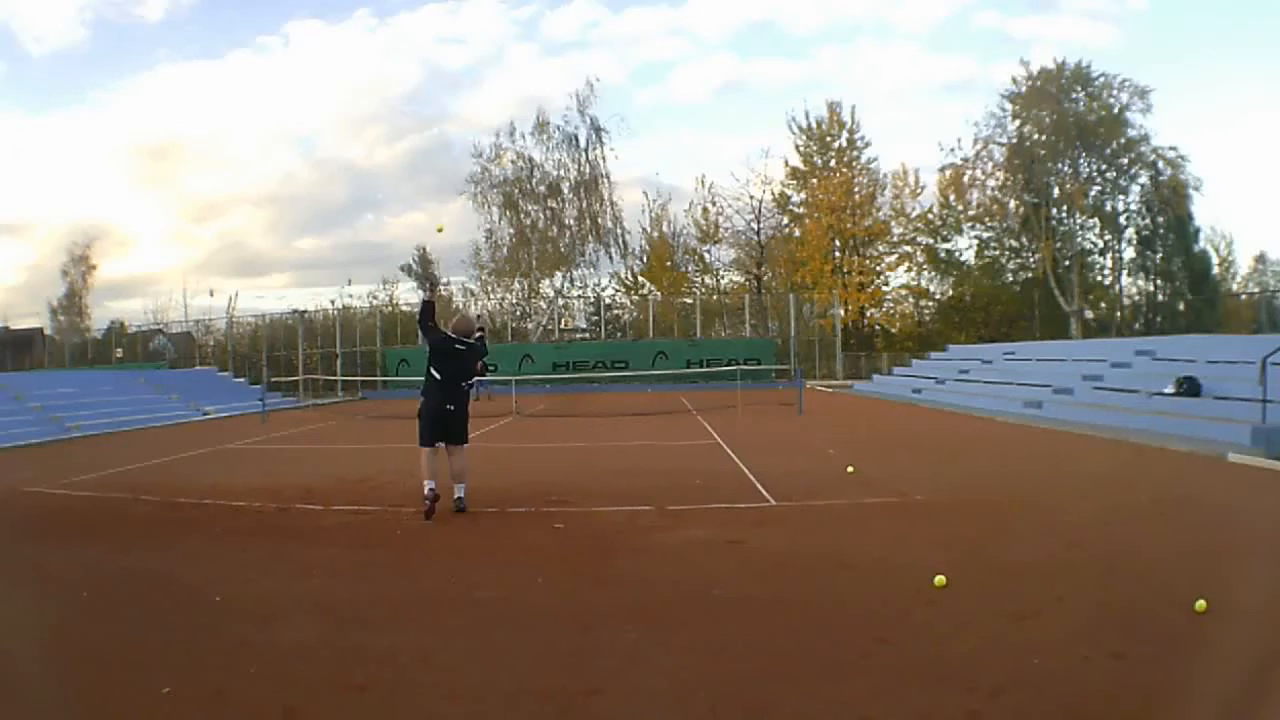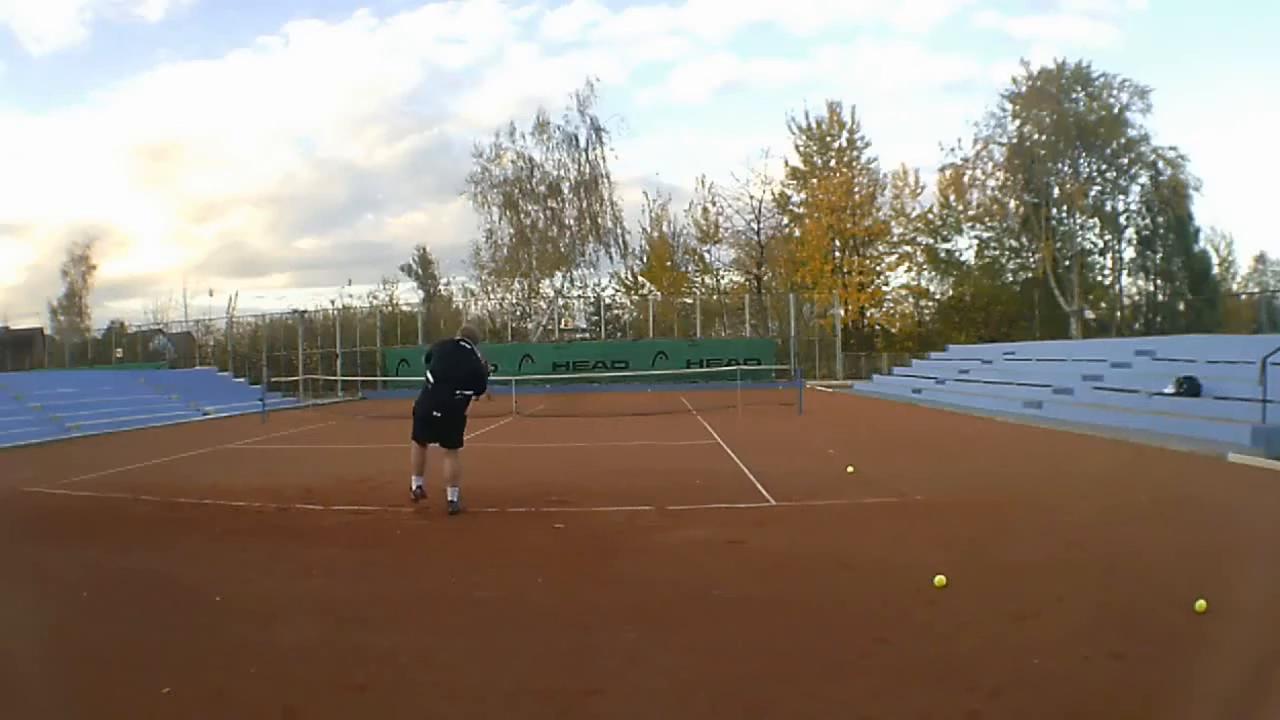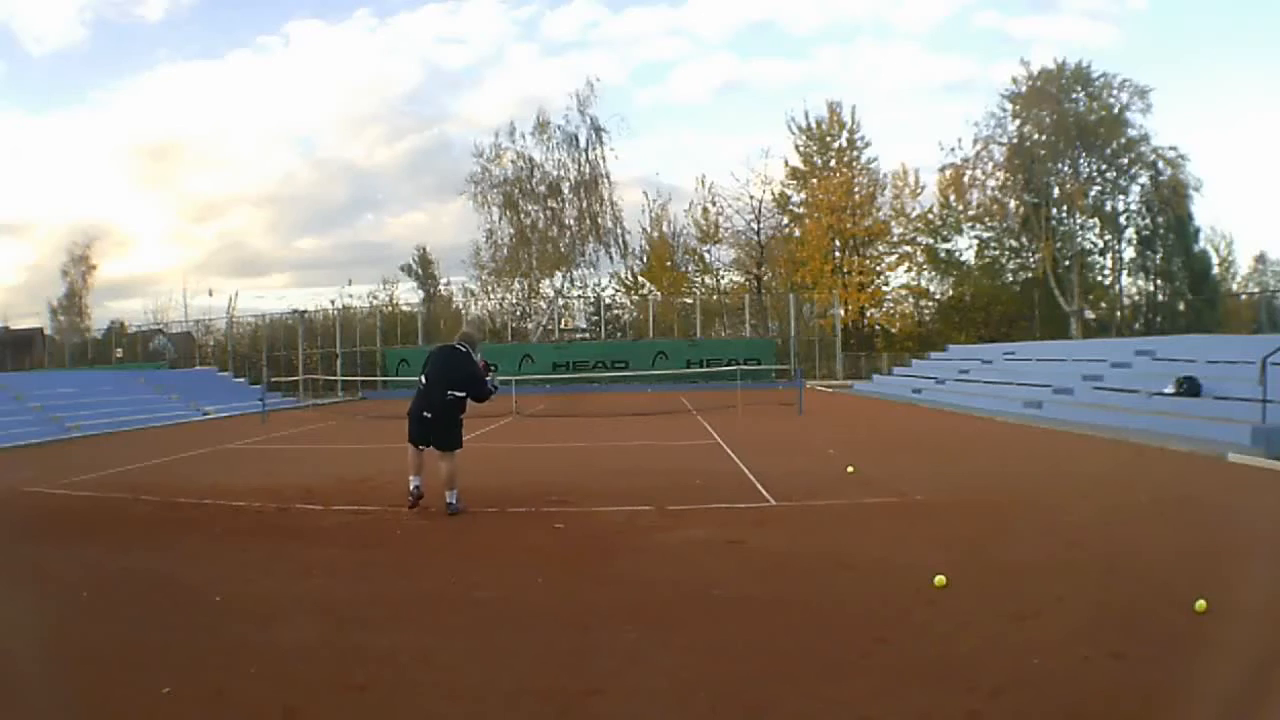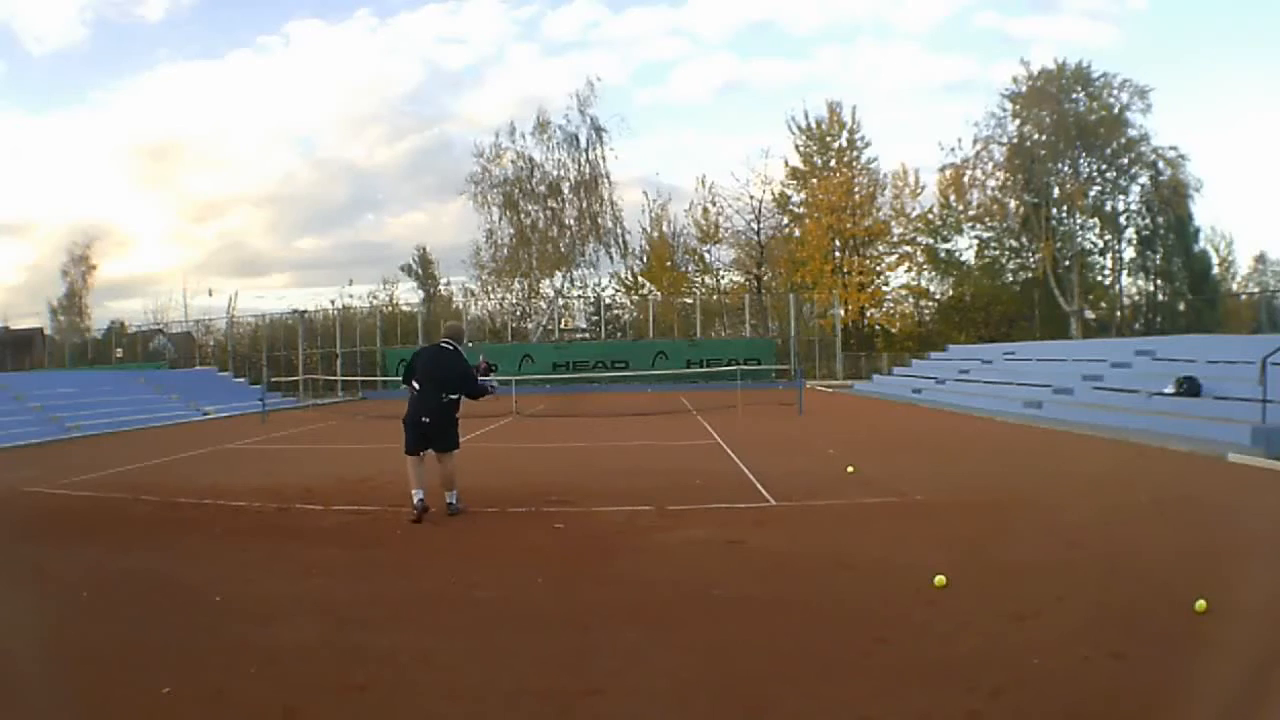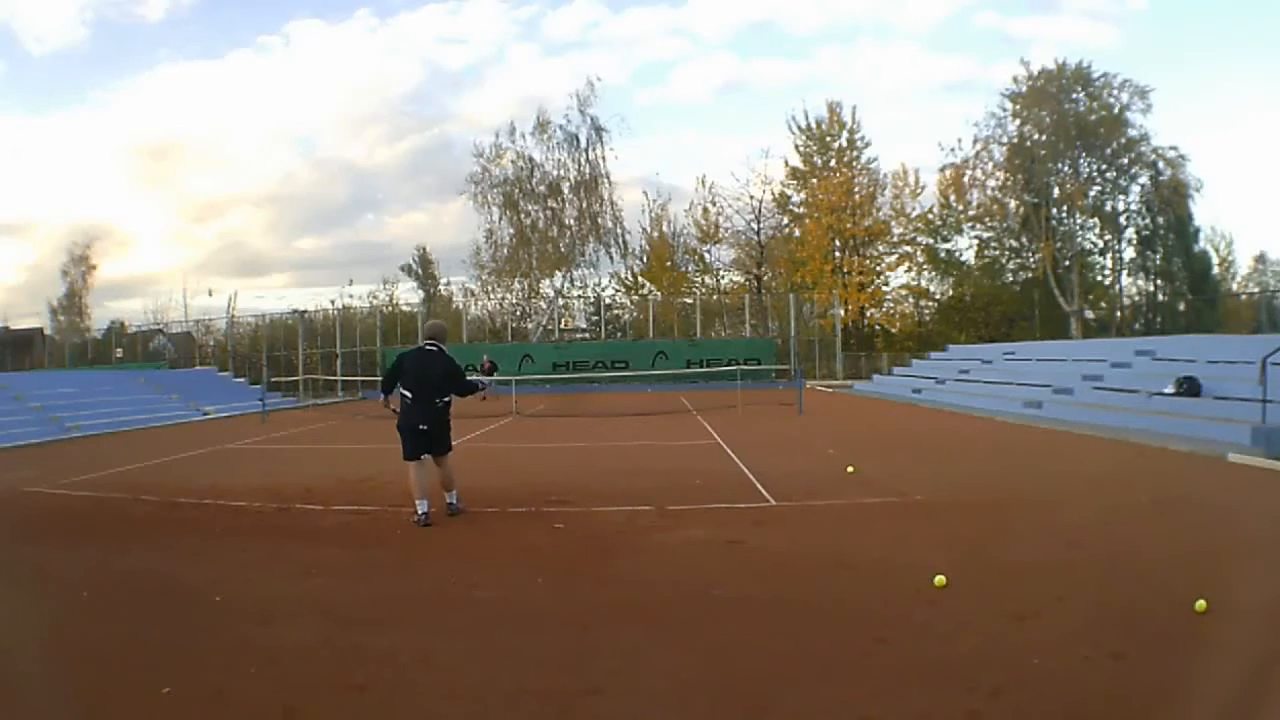
dt=0.2s
person 1, frame 1
left shoulder: (441, 342)
right shoulder: (474, 349)
left elbow: (426, 322)
left wrist: (429, 298)
right wrist: (480, 328)
left hip: (433, 405)
right hip: (458, 407)
left knee: (428, 450)
right knee: (456, 450)
left ankle: (429, 491)
right ankle: (459, 497)
person 1, frame 2
left shoulder: (443, 347)
right shoulder: (476, 363)
left elbow: (428, 357)
right elbow: (479, 389)
right wrist: (484, 370)
left hip: (427, 405)
right hip: (453, 411)
left knee: (419, 444)
right knee: (451, 453)
left ankle: (417, 486)
right ankle: (453, 500)
person 1, frame 3
left shoulder: (439, 351)
right shoulder: (472, 367)
left elbow: (424, 373)
right elbow: (480, 396)
right wrist: (492, 387)
left hip: (421, 407)
right hip: (448, 413)
left knee: (416, 447)
right knee: (447, 456)
left ankle: (415, 487)
right ankle: (451, 502)
person 1, frame 4
left shoulder: (423, 352)
right shoulder: (462, 363)
left elbow: (407, 374)
right elbow: (473, 391)
left wrist: (414, 387)
right wrist: (489, 389)
left hip: (416, 413)
right hip: (443, 416)
left knee: (415, 457)
right knee: (445, 458)
left ankle: (418, 501)
right ankle: (451, 502)
person 1, frame 5
left shoulder: (406, 357)
right shoulder: (448, 362)
left elbow: (389, 379)
right elbow: (462, 388)
left wrist: (385, 397)
right wrist: (479, 386)
left hip: (410, 419)
right hip: (437, 419)
left knee: (415, 464)
right knee: (442, 460)
left ankle: (422, 512)
right ankle: (452, 503)
